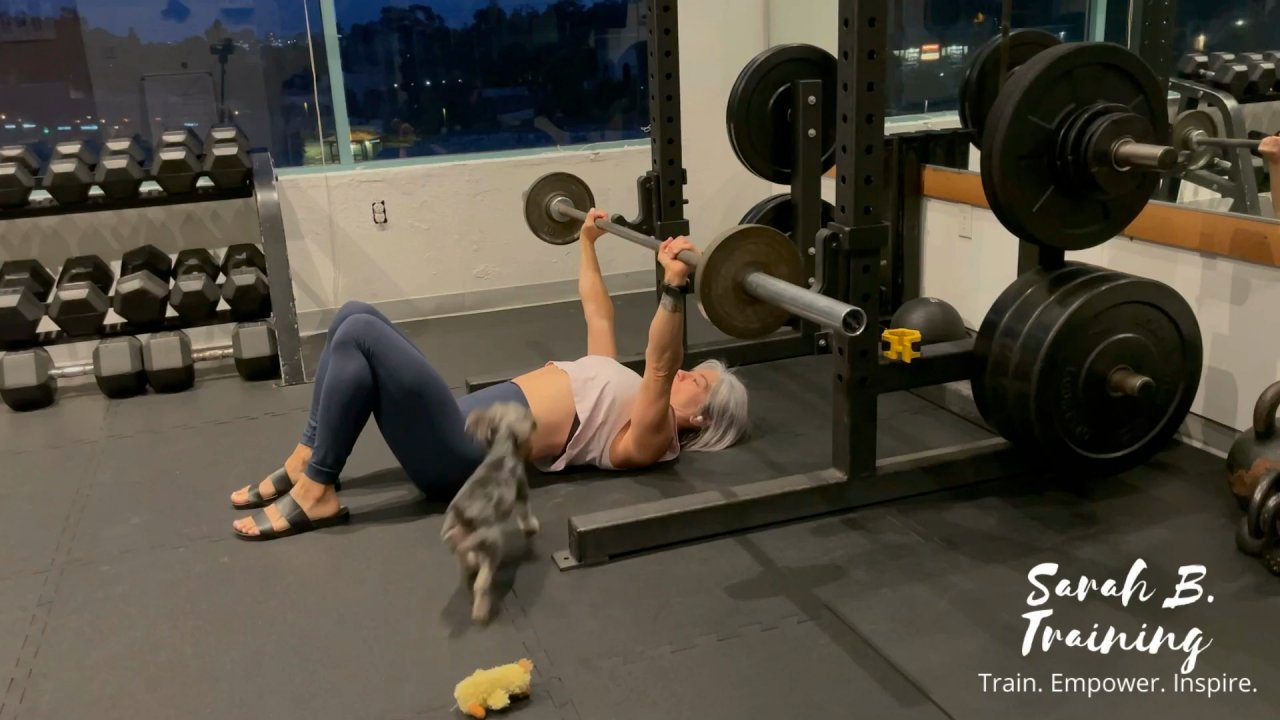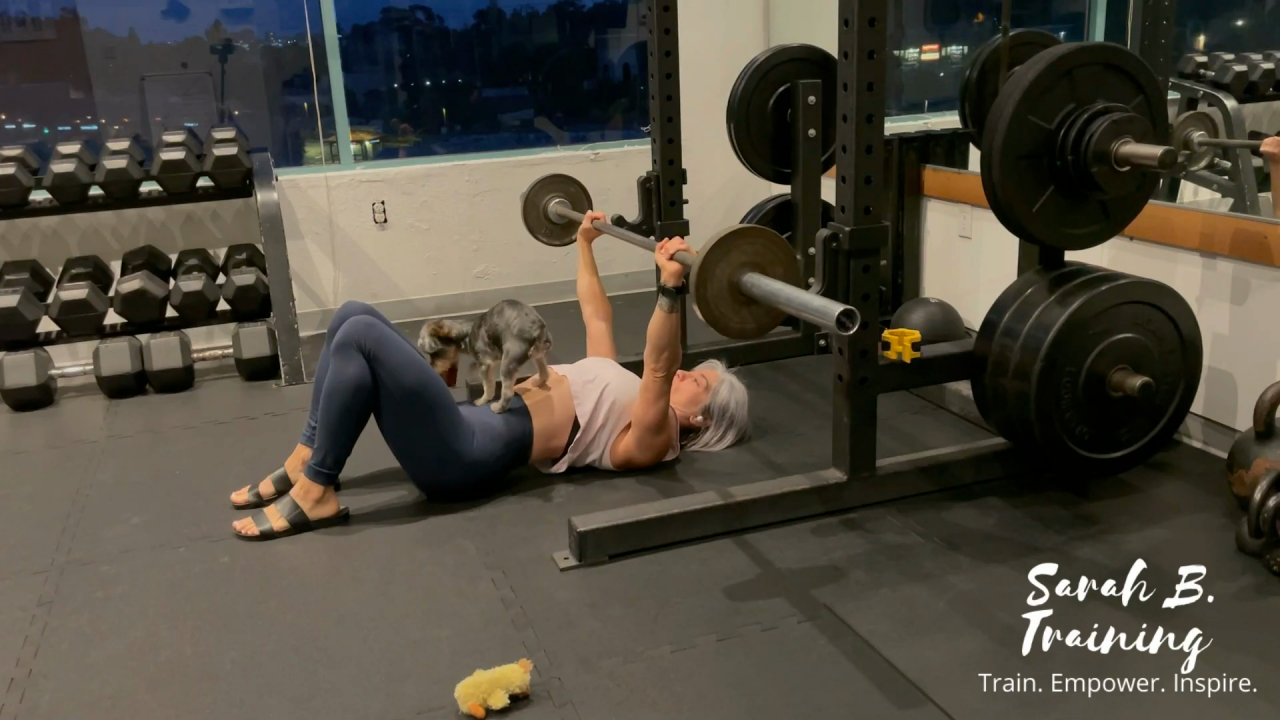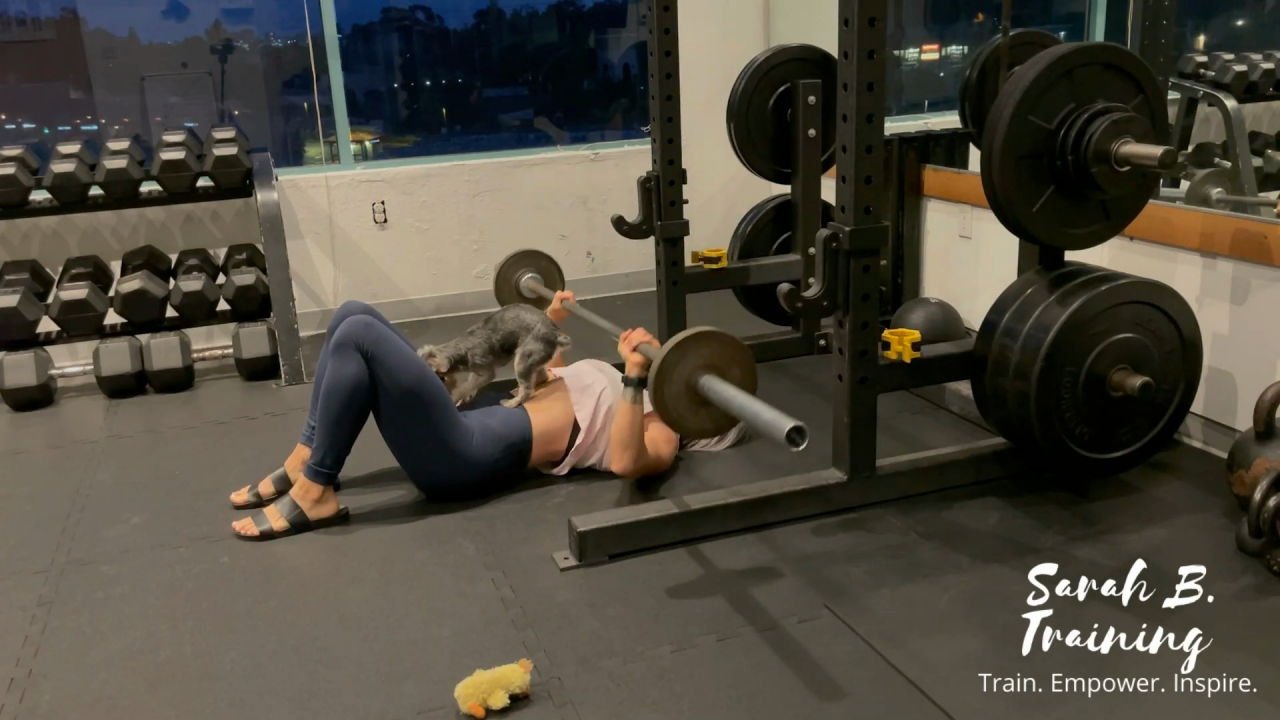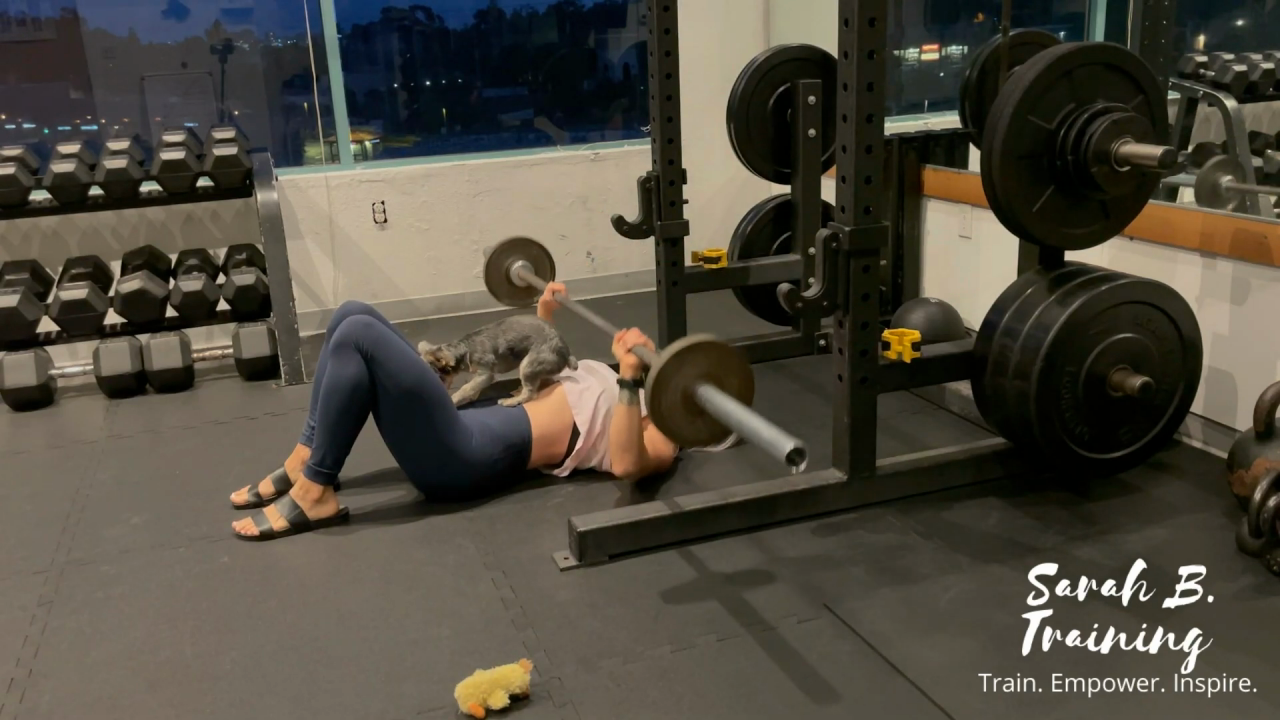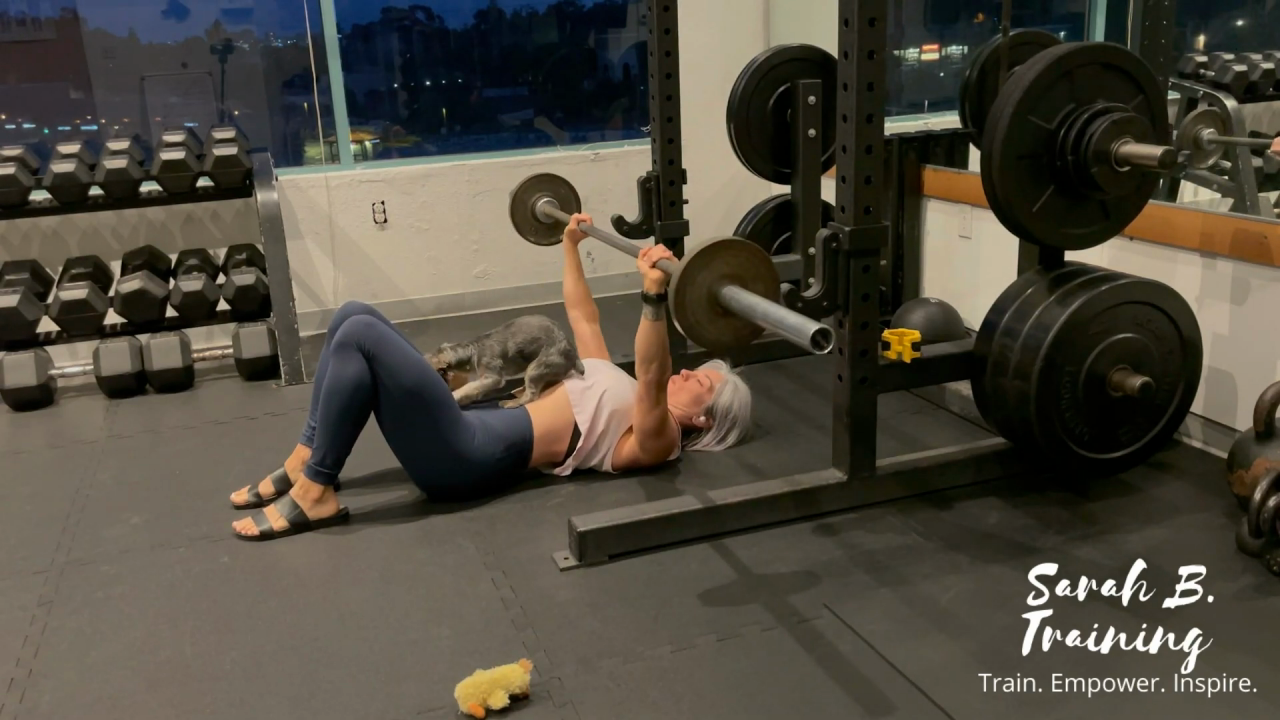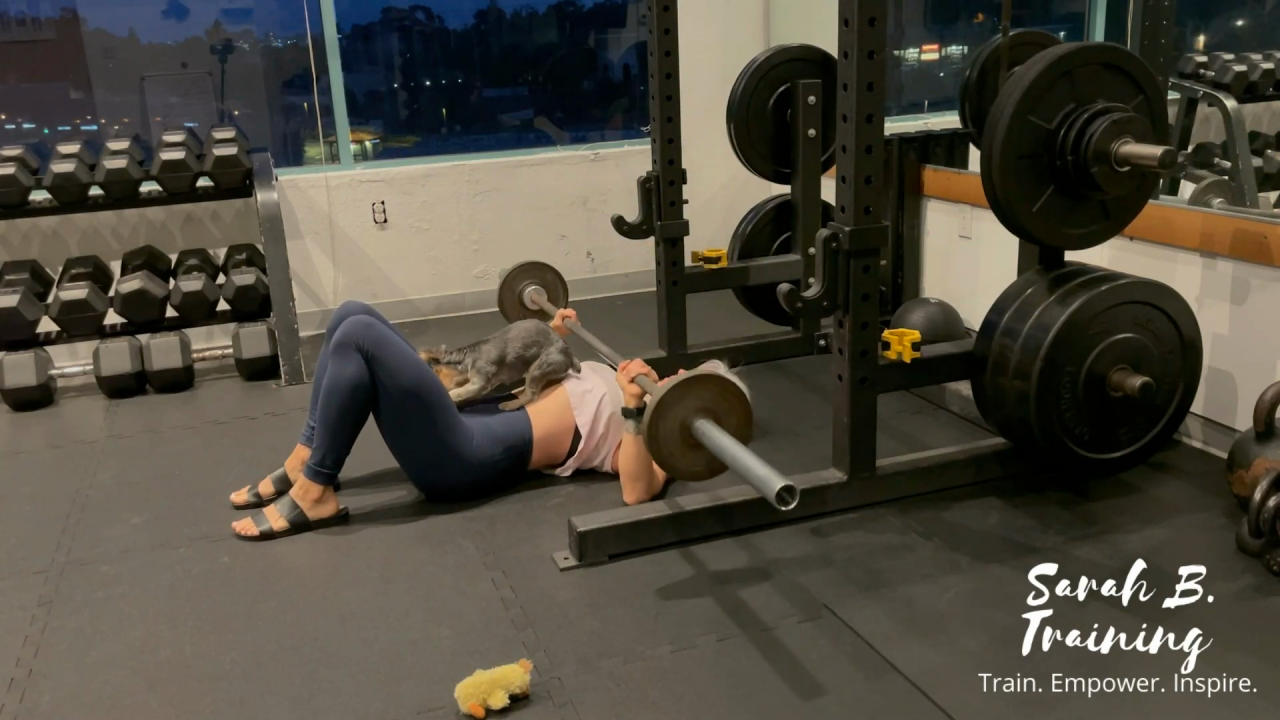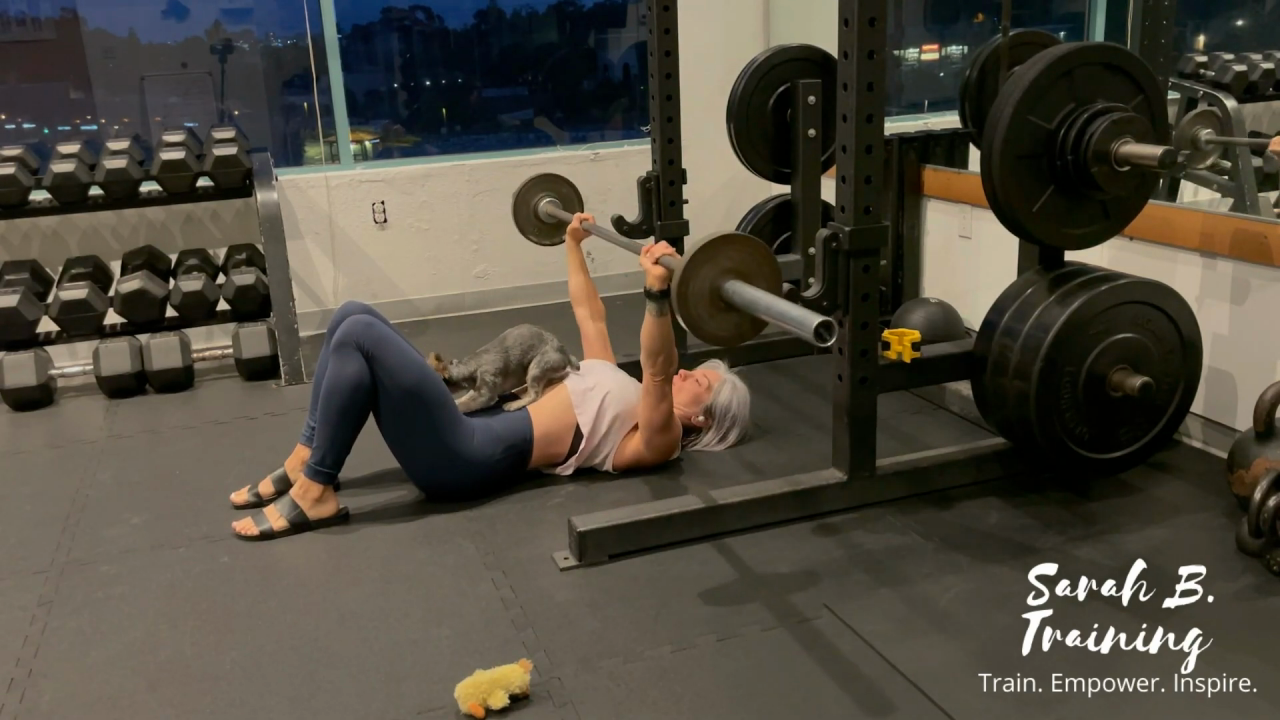
dt=0.7s
person 1, frame 1
left shoulder: (649, 437)
right shoulder: (620, 389)
left elbow: (661, 367)
right elbow: (597, 314)
left wrist: (673, 286)
right wrist: (587, 242)
left hip: (464, 452)
right hip: (465, 422)
left knee: (359, 333)
right knee: (355, 316)
left ankle: (316, 494)
right ankle: (305, 462)
person 1, frame 2
left shoulder: (652, 437)
right shoulder: (623, 392)
left elbow: (659, 367)
right elbow: (596, 316)
left wrist: (670, 287)
right wrist: (585, 244)
left hip: (465, 454)
right hip: (467, 420)
left knee: (359, 336)
right knee: (353, 315)
left ankle: (315, 493)
right ankle: (303, 462)
person 1, frame 3
left shoulder: (659, 438)
right shoulder: (643, 404)
left elbow: (624, 460)
left wrist: (636, 377)
right wrist: (554, 322)
left hip: (470, 455)
right hip: (469, 422)
left knee: (359, 337)
right knee: (353, 317)
left ankle: (314, 495)
right ankle: (304, 466)
person 1, frame 4
left shoulder: (658, 437)
right shoulder: (625, 395)
left elbow: (627, 466)
left wrist: (632, 378)
right wrist: (544, 316)
left hip: (465, 457)
right hip: (469, 421)
left knee: (356, 335)
right knee: (354, 316)
left ankle: (314, 494)
right ankle: (299, 465)
person 1, frame 5
left shoulder: (657, 438)
right shoulder: (623, 393)
left elbow: (651, 383)
right elbow: (581, 315)
left wrist: (655, 294)
right wrist: (571, 246)
left hip: (468, 456)
right hip: (469, 425)
left knee: (360, 335)
right knee: (353, 316)
left ankle: (315, 494)
right ankle: (302, 464)
person 1, frame 6
right shoulder: (627, 385)
left elbow: (637, 492)
left wrist: (635, 407)
right wrist: (556, 338)
left hip: (467, 458)
right hip: (473, 421)
left knee: (359, 333)
right knee: (353, 314)
left ankle: (315, 495)
right ankle: (303, 464)
person 1, frame 7
left shoulder: (657, 438)
right shoulder: (620, 390)
left elbow: (658, 371)
right elbow: (589, 314)
left wrist: (657, 291)
right wrist: (573, 244)
left hip: (467, 458)
right hip: (470, 425)
left knee: (359, 335)
right knee: (353, 316)
left ankle: (315, 494)
right ankle: (303, 464)
